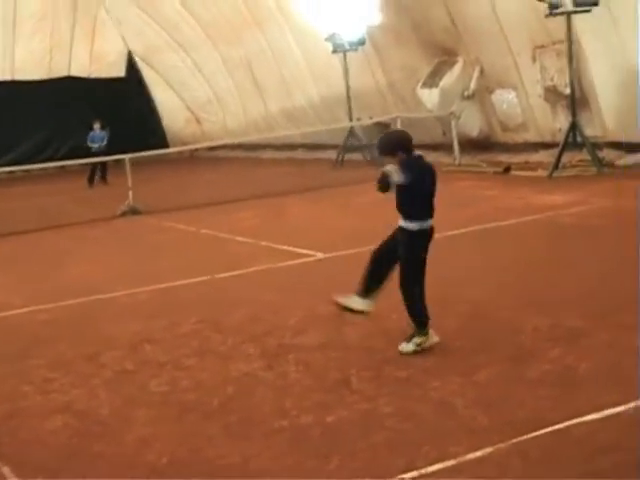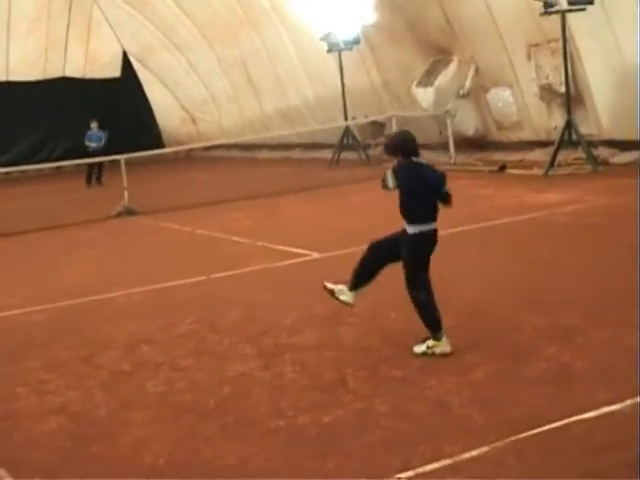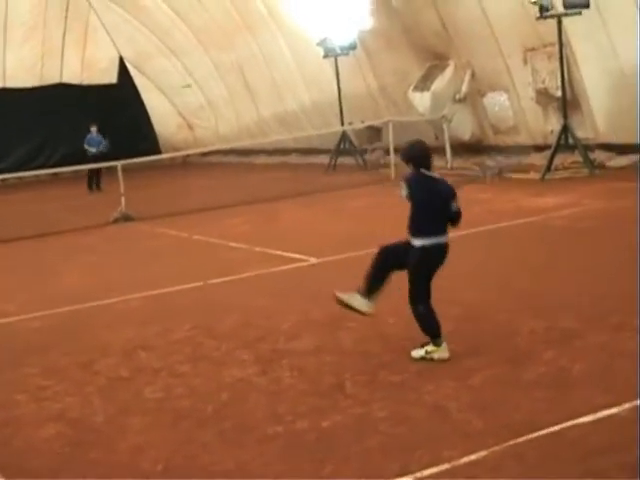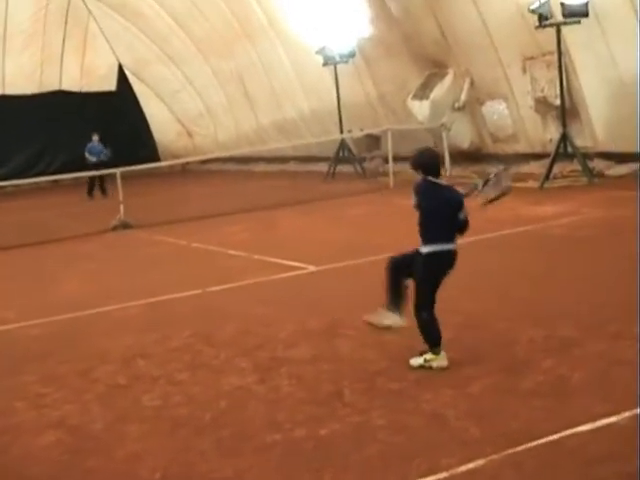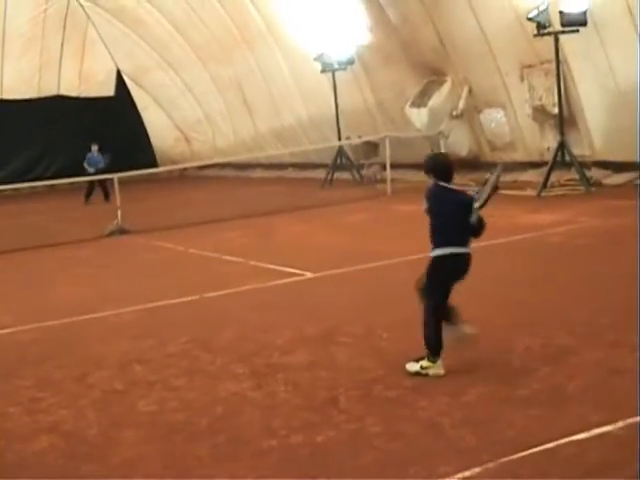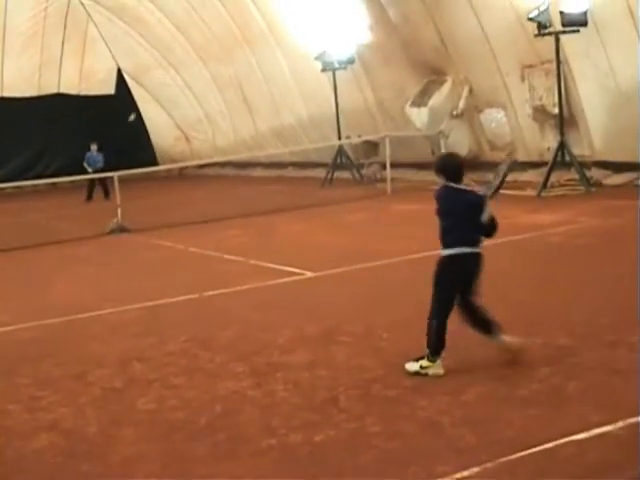
dt=0.1s
person 1, frame 1
left shoulder: (412, 166)
right shoulder: (425, 167)
left elbow: (384, 185)
right elbow: (383, 186)
left wrist: (388, 172)
right wrist: (388, 172)
left hip: (416, 232)
right hip: (408, 228)
left knee: (411, 282)
right knee: (380, 258)
left ankle: (423, 335)
right ankle: (363, 298)
person 1, frame 2
left shoulder: (404, 169)
right shoulder: (435, 174)
left elbow: (387, 183)
right elbow: (446, 200)
left hip: (418, 235)
right hip: (416, 231)
left knee: (417, 286)
right knee: (376, 252)
left ankle: (438, 338)
right ankle: (350, 290)
person 1, frame 3
left shoulder: (413, 181)
right shoulder: (446, 189)
left elbow: (407, 194)
right elbow: (454, 219)
left hip: (424, 249)
right hip: (437, 246)
left knee: (418, 297)
right knee: (385, 255)
left ankle: (437, 345)
right ankle: (363, 298)
person 1, frame 4
left shoulder: (422, 187)
right shoulder: (455, 196)
right elbow: (462, 228)
left hip: (432, 255)
right hip: (448, 253)
left knee: (423, 305)
right knee: (397, 265)
left ankle: (436, 353)
right ankle: (393, 313)
person 1, frame 5
left shoulder: (431, 193)
right shoulder: (465, 199)
right elbow: (476, 229)
left hip: (442, 259)
right hip: (462, 257)
left knee: (432, 309)
right knee: (426, 288)
left ankle: (433, 361)
right ankle: (455, 324)
person 1, frame 6
left shoulder: (442, 194)
right shoulder: (476, 199)
right elbow: (489, 229)
left hip: (452, 259)
right hip: (473, 257)
left knee: (439, 309)
right knee: (467, 302)
left ankle: (433, 360)
right ankle: (499, 337)
